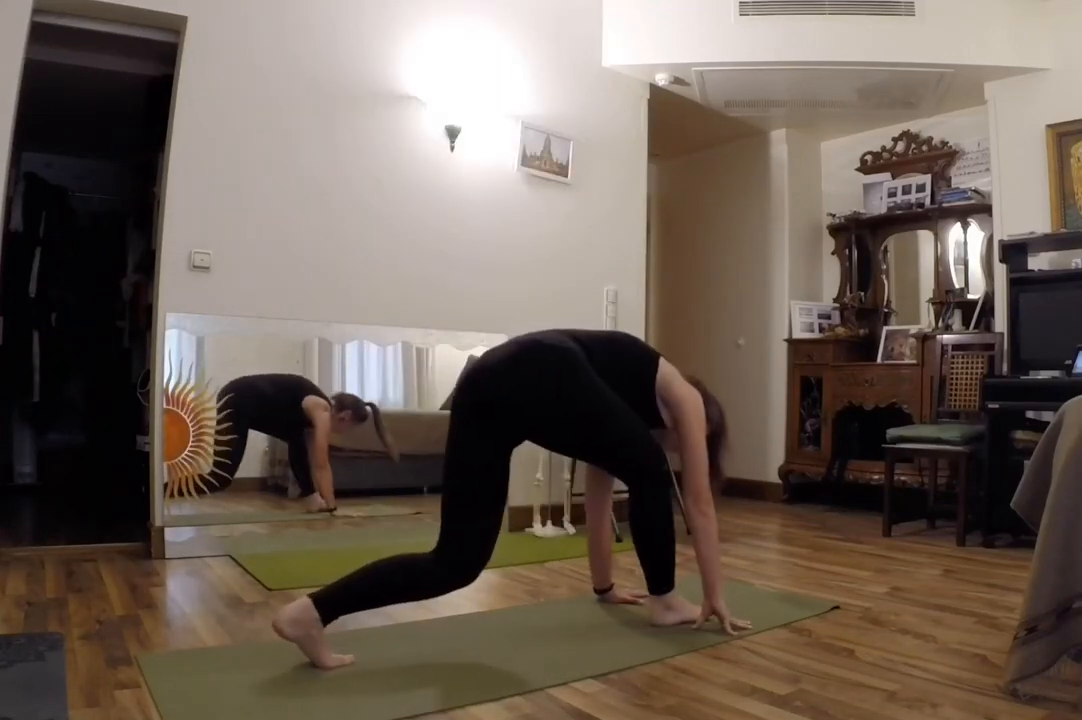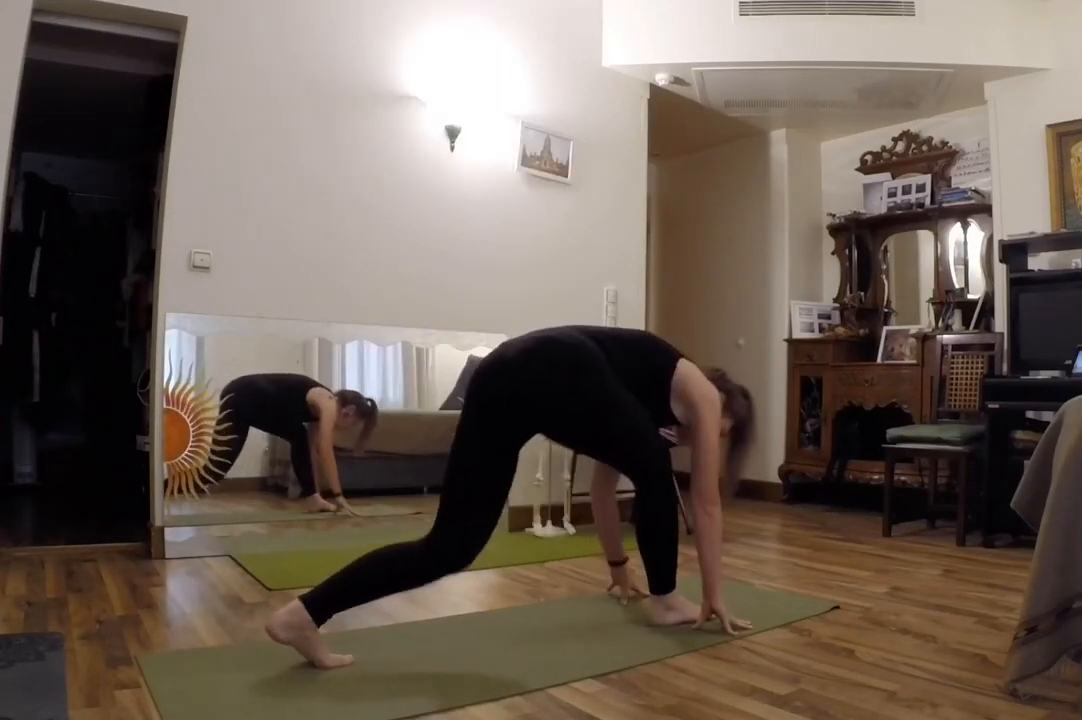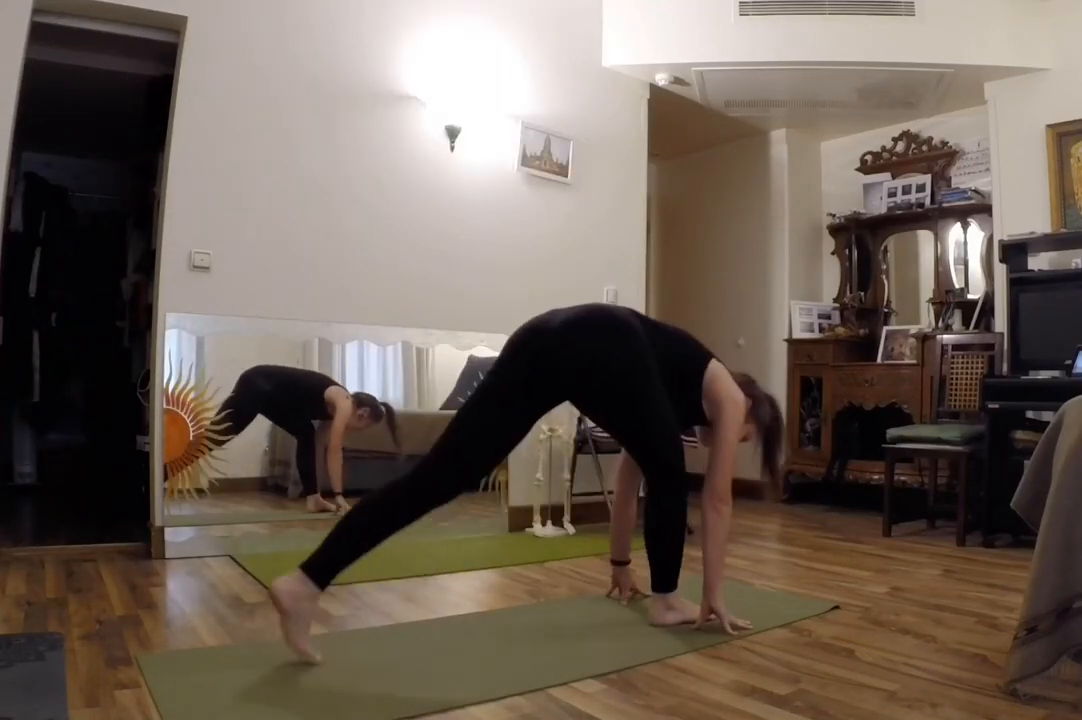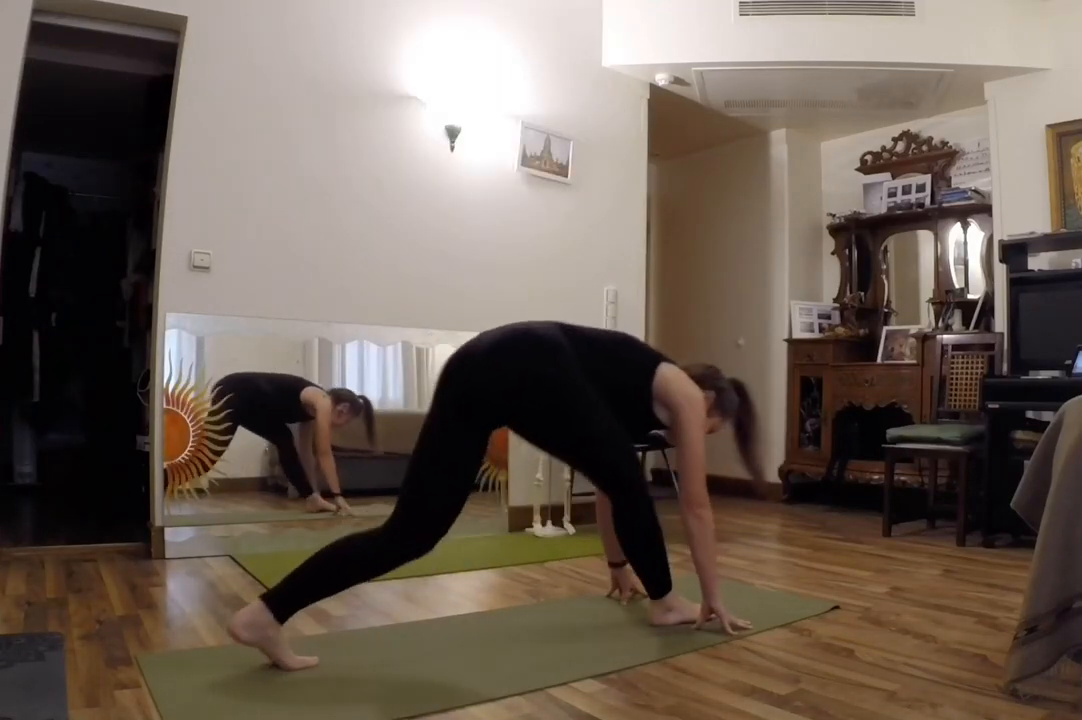
dt=0.4s
person 1, frame 1
left shoulder: (614, 424)
right shoulder: (684, 398)
left elbow: (597, 500)
right elbow: (699, 503)
left wrist: (604, 585)
right wrist: (714, 598)
left hip: (483, 380)
right hip: (545, 378)
left knee: (456, 563)
right knee: (648, 473)
left ankle: (310, 612)
right ankle: (664, 601)
person 1, frame 2
left shoulder: (661, 385)
right shoulder: (701, 394)
left elbow: (603, 485)
right elbow: (706, 503)
left wrist: (618, 566)
right wrist: (714, 598)
left hip: (500, 370)
right hip: (560, 375)
left knee: (450, 546)
right knee: (653, 473)
left ankle: (304, 614)
right ankle: (665, 601)
person 1, frame 3
left shoulder: (693, 392)
right shoulder: (728, 396)
left elbow: (627, 484)
right elbow: (717, 502)
left wrist: (619, 565)
right wrist: (713, 597)
left hip: (544, 335)
right hip: (599, 347)
left knee: (440, 475)
right knee: (668, 474)
left ankle: (303, 584)
right ankle: (666, 602)
person 1, frame 4
left shoulder: (645, 385)
right shoulder: (683, 393)
left elbow: (605, 489)
right elbow: (695, 505)
left wrist: (618, 567)
right wrist: (713, 599)
left hip: (475, 362)
right hip: (530, 369)
left knee: (411, 531)
right knee: (627, 481)
left ankle: (264, 615)
right ankle: (664, 603)
person 2, frame 1
left shoulder: (318, 407)
right shoulder: (323, 412)
left elbow: (314, 458)
right elbow: (321, 465)
left wrist: (316, 497)
right wrist: (332, 507)
left hip: (250, 401)
right hip: (238, 400)
left knee: (296, 437)
right knee: (224, 475)
left ankle: (311, 499)
person 2, frame 2
left shoulder: (319, 409)
right shoulder: (329, 403)
left elbow: (313, 450)
right elbow: (325, 452)
left wrist: (314, 495)
right wrist: (338, 496)
left hip: (254, 403)
right hip: (239, 398)
left knee: (298, 436)
right knee: (219, 468)
left ankle: (311, 499)
person 2, frame 3
left shoulder: (334, 406)
right shoulder: (344, 403)
left elbow: (323, 444)
right elbow: (334, 451)
left wrist: (314, 495)
right wrist: (338, 495)
left hip: (268, 393)
right hip: (255, 384)
left knee: (306, 434)
left ankle: (313, 499)
person 2, frame 4
left shoulder: (312, 407)
right shoulder: (323, 402)
left elbow: (306, 450)
right elbow: (324, 453)
left wrist: (313, 496)
right wrist: (337, 496)
left hip: (245, 399)
right hip: (233, 392)
left knee: (283, 439)
left ankle: (311, 499)
